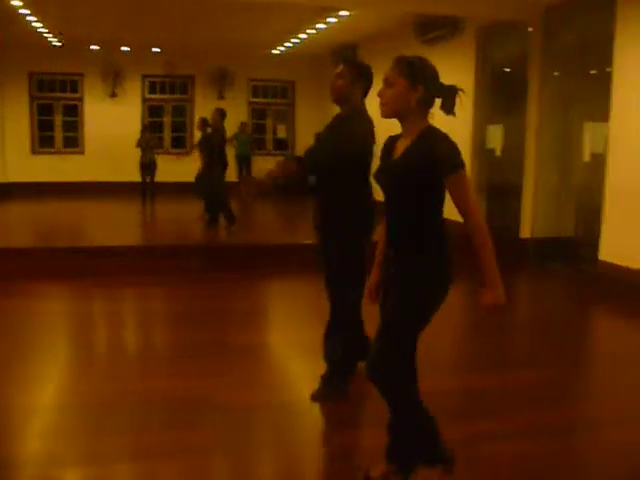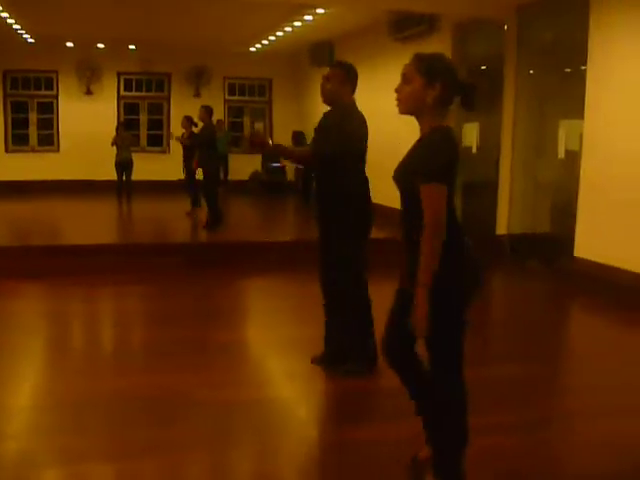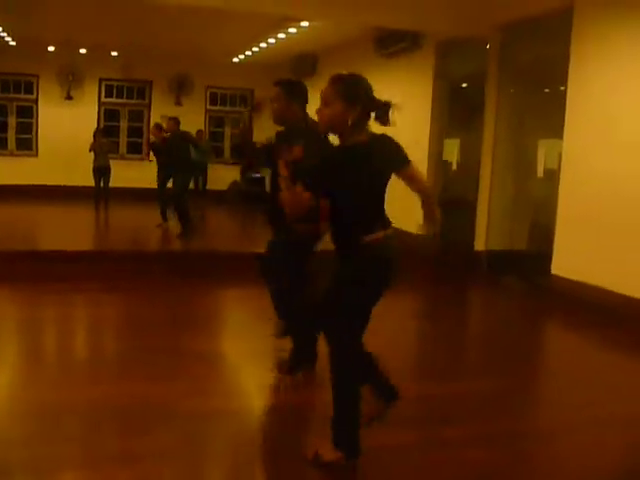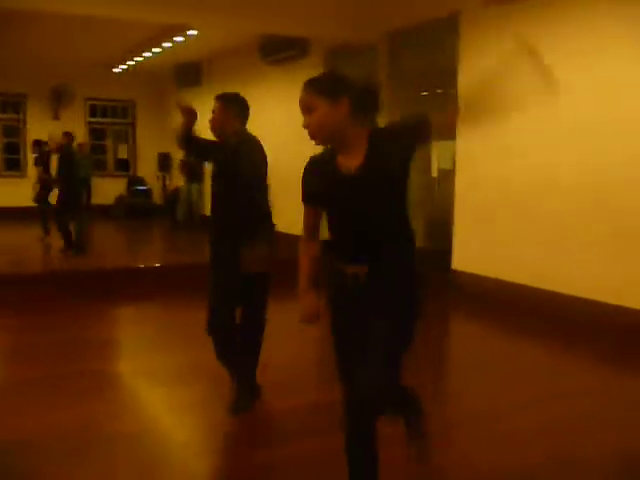
dt=1s
person 1, frame 1
left shoulder: (438, 147)
right shoulder: (392, 146)
left elbow: (472, 216)
left wrist: (493, 280)
right wrist: (376, 269)
left hip: (425, 269)
right hip: (397, 267)
left knee: (384, 368)
right knee: (398, 367)
person 1, frame 2
left shoulder: (437, 145)
right shoulder: (431, 139)
left elbow: (435, 225)
left wrist: (423, 295)
left hip: (445, 272)
right hip: (424, 268)
left knee: (443, 368)
right knee: (396, 348)
right ankle: (441, 441)
person 1, frame 3
left shoulder: (336, 161)
right shoulder: (385, 145)
left elbow: (294, 209)
right elbow: (423, 188)
right wrist: (430, 226)
left hip: (362, 262)
right hip: (376, 255)
left knee: (342, 346)
right knee: (331, 321)
left ankle: (344, 443)
right ankle: (383, 389)
person 1, frame 4
left shoulder: (393, 142)
right shoulder: (317, 172)
right elbow: (309, 236)
right wrist: (306, 290)
left hip: (394, 287)
right hip: (344, 288)
left knee: (372, 392)
right knee: (356, 400)
left ankle: (409, 411)
person 2, frame 1
left shoulder: (354, 124)
right shoulder: (349, 120)
left elbow: (315, 161)
right elbow: (320, 158)
left wrist: (265, 178)
left hip: (348, 219)
right hip: (338, 216)
left knee: (343, 293)
right knee: (343, 288)
left ankle: (337, 376)
right ankle: (357, 347)
person 2, frame 2
left shoulder: (351, 121)
right shoulder: (331, 118)
left elbow: (315, 156)
right elbow: (315, 158)
left wrist: (273, 148)
left hip: (349, 213)
right hip: (333, 212)
left knee: (349, 283)
right knee: (334, 281)
left ankle: (362, 355)
right ankle: (338, 348)
person 2, frame 3
left shoulder: (302, 136)
right shoulder: (296, 135)
left hip: (299, 226)
right hip: (290, 222)
left knee: (284, 288)
left ankle: (303, 353)
person 2, frame 4
left shoulder: (247, 149)
right shoulder: (225, 149)
left elbow: (256, 199)
right elbow: (192, 148)
left wrist: (260, 245)
right wrist: (188, 125)
left hip: (253, 241)
right hip: (224, 243)
left knee: (252, 321)
right knee: (219, 322)
left ankle: (246, 383)
right ankle: (244, 381)
